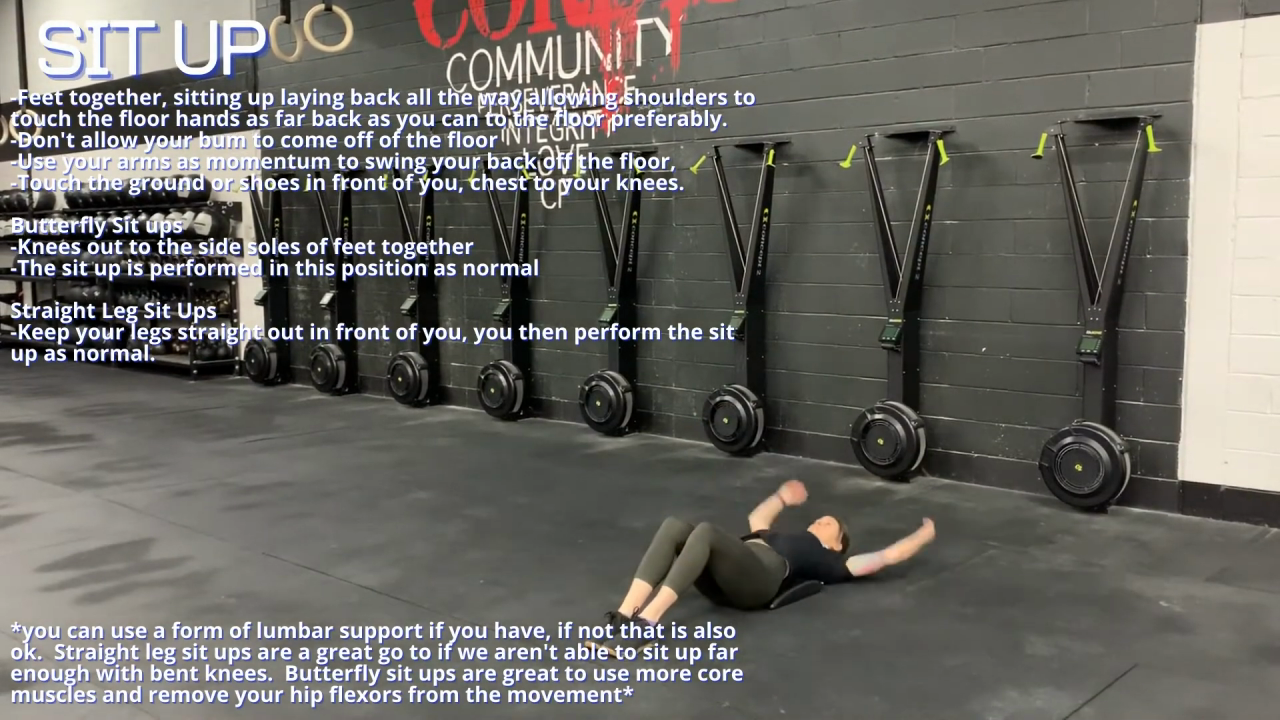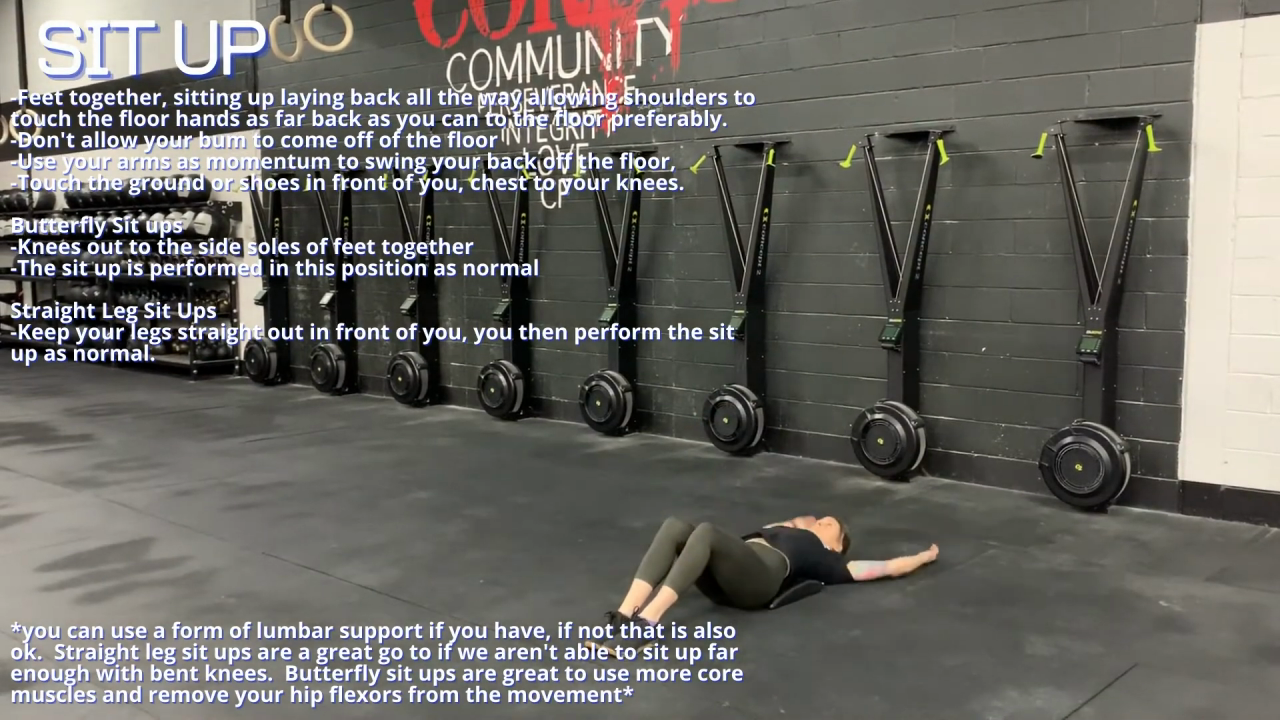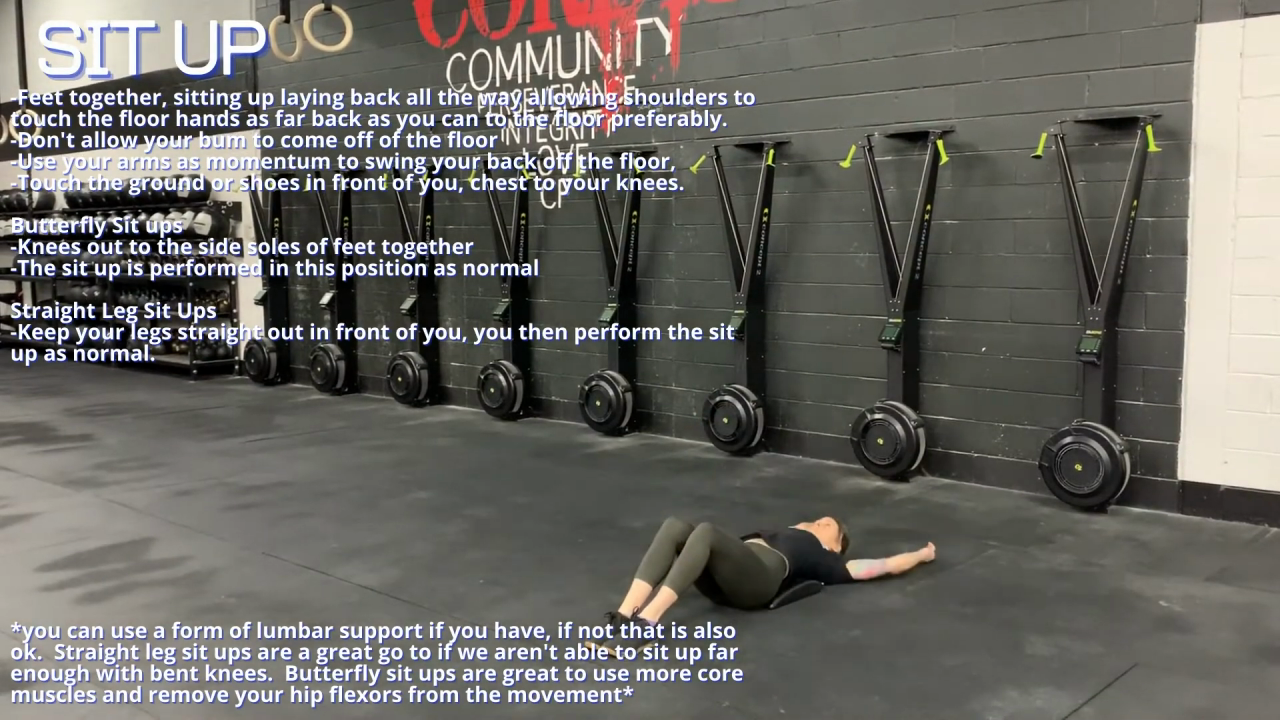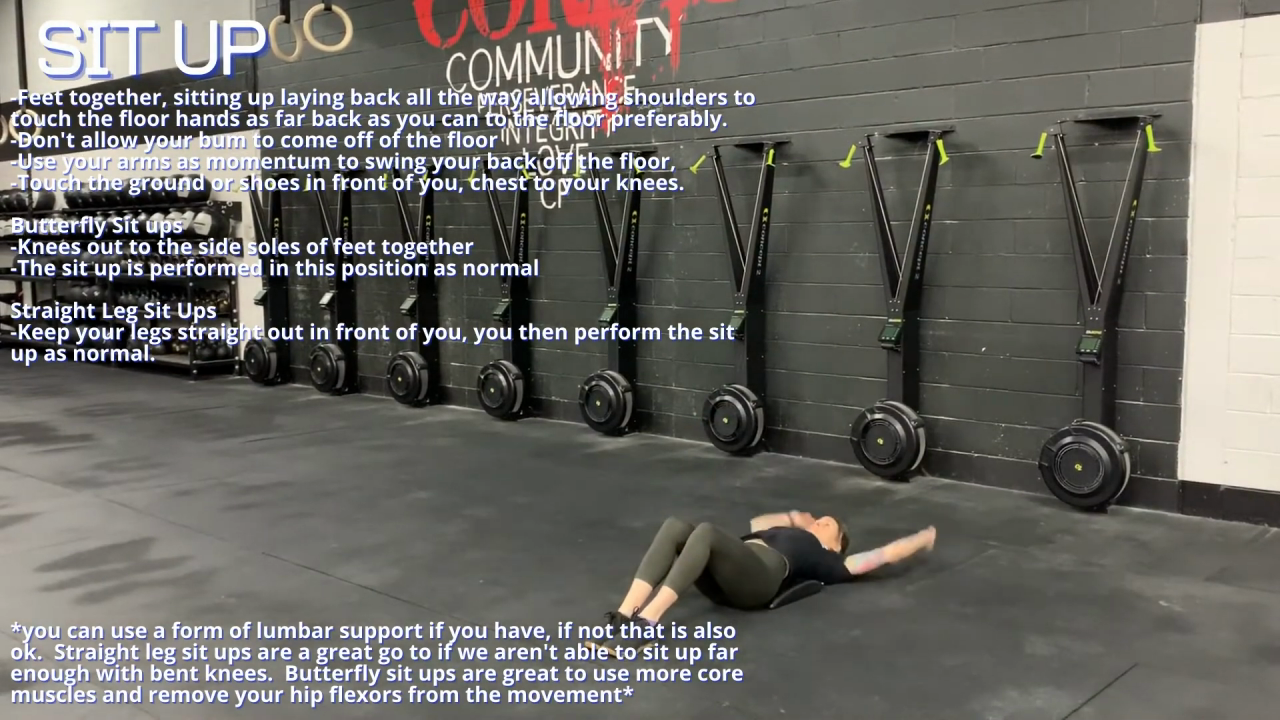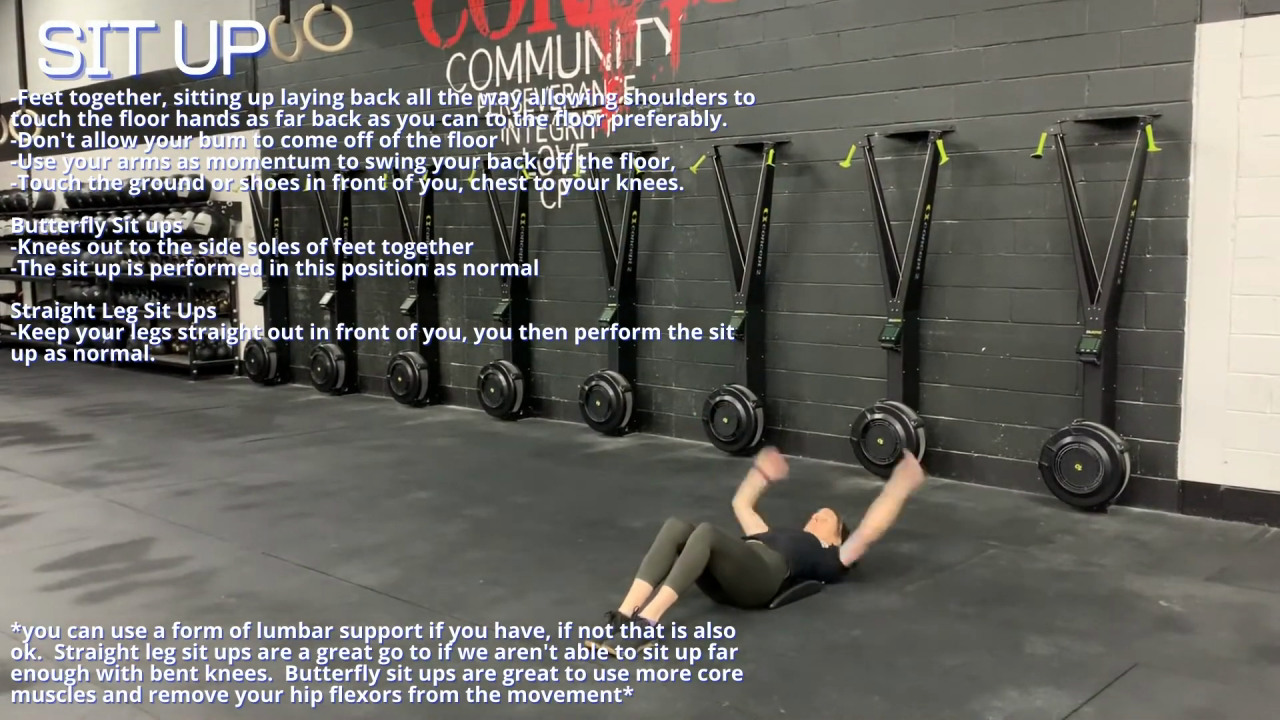
dt=0.1s
person 1, frame 1
left shoulder: (828, 561)
right shoulder: (783, 537)
left elbow: (885, 557)
right elbow: (755, 520)
left wrist: (922, 535)
right wrist: (781, 498)
left hip: (758, 581)
right hip: (723, 576)
left knee: (705, 533)
right knee: (674, 527)
left ankle: (646, 623)
right ankle: (623, 617)
person 1, frame 2
left shoulder: (833, 564)
right shoulder: (795, 538)
left elbow: (887, 565)
left wrist: (926, 555)
right wrist: (795, 524)
left hip: (763, 573)
right hip: (733, 568)
left knee: (706, 531)
right knee: (675, 528)
left ankle: (646, 621)
right ankle: (624, 616)
person 1, frame 3
left shoulder: (829, 561)
right shoulder: (792, 536)
left elbow: (884, 564)
left wrist: (922, 554)
right wrist: (797, 528)
left hip: (761, 575)
right hip: (724, 578)
left knee: (705, 531)
right knee: (675, 527)
left ankle: (646, 622)
right ankle: (624, 615)
person 1, frame 4
left shoulder: (829, 561)
right shoulder: (788, 533)
left elbow: (881, 555)
right elbow: (755, 523)
right wrist: (792, 519)
left hip: (761, 574)
right hip: (723, 578)
left knee: (705, 531)
right knee: (675, 528)
left ankle: (646, 622)
right ankle: (624, 616)
person 1, frame 5
left shoulder: (827, 556)
right shoulder: (777, 534)
left elbow: (869, 529)
right elbow: (741, 505)
left wrist: (902, 484)
right wrist: (763, 473)
left hip: (762, 576)
left knee: (703, 532)
right knee: (675, 527)
left ankle: (645, 622)
right ankle: (624, 616)
